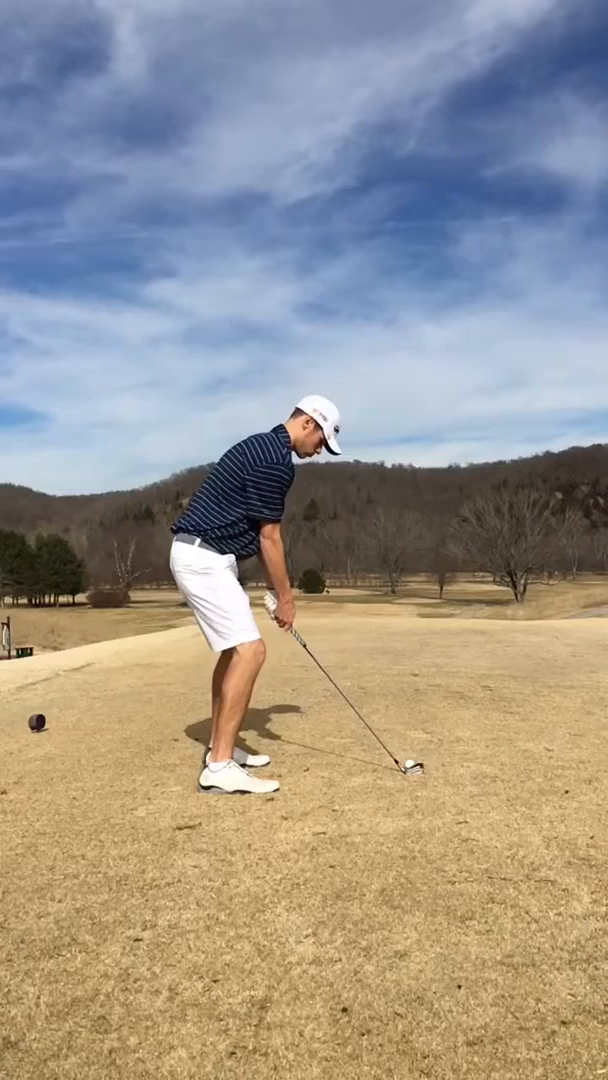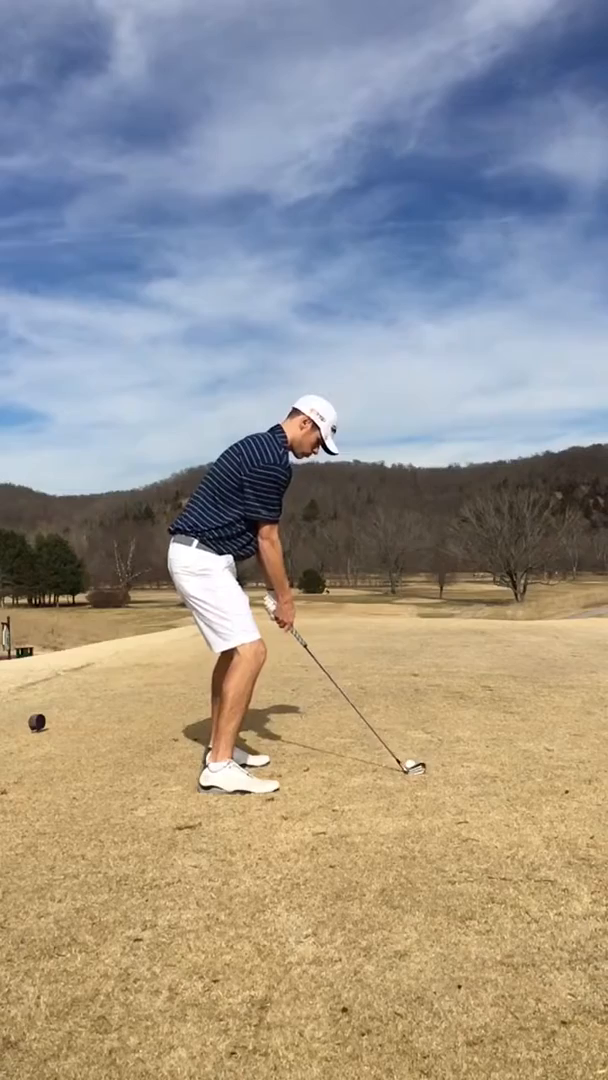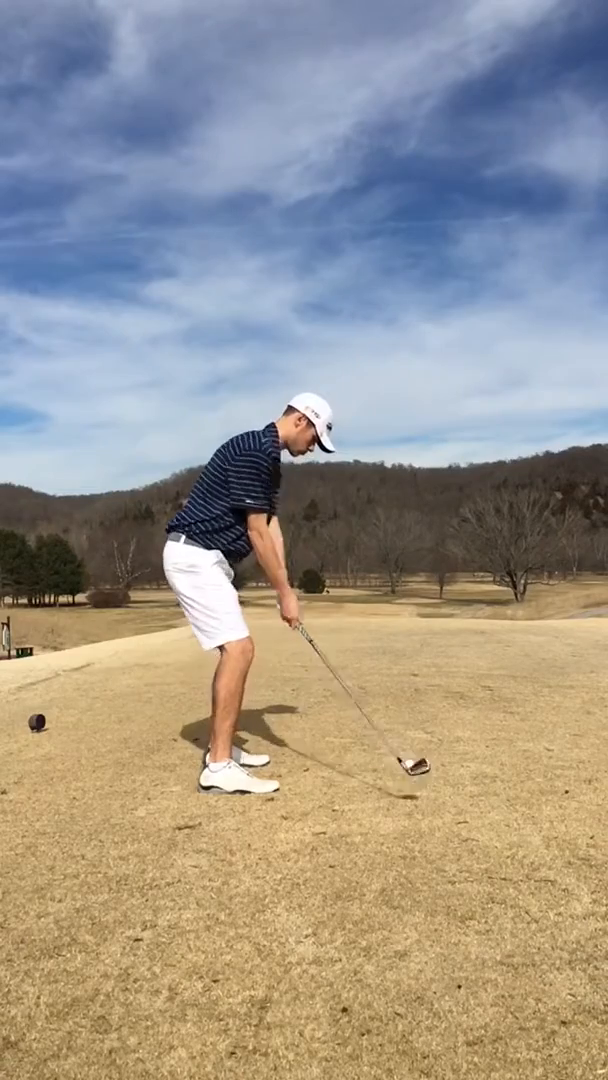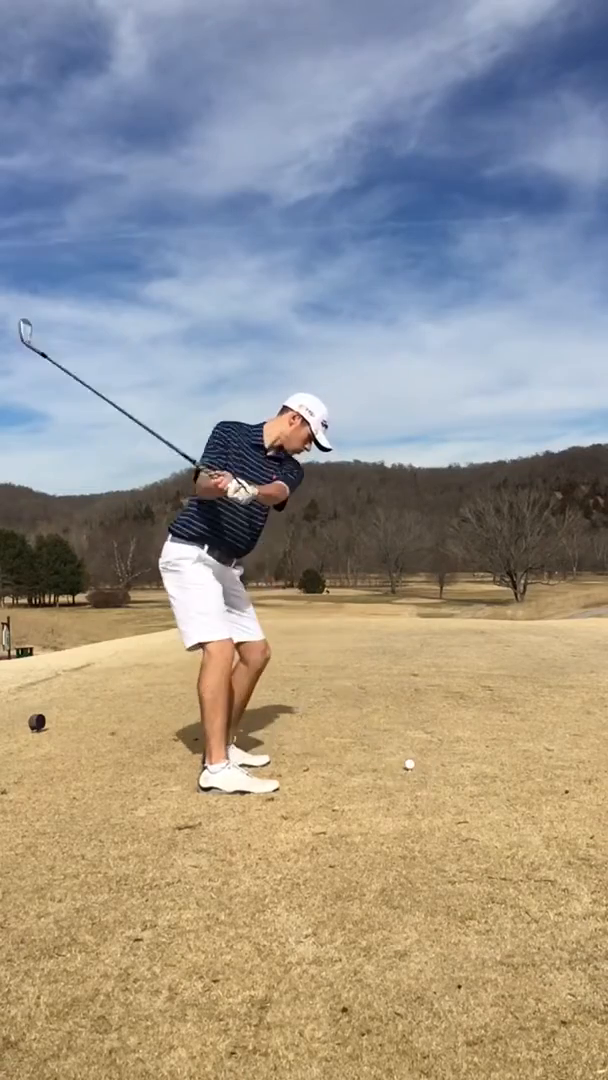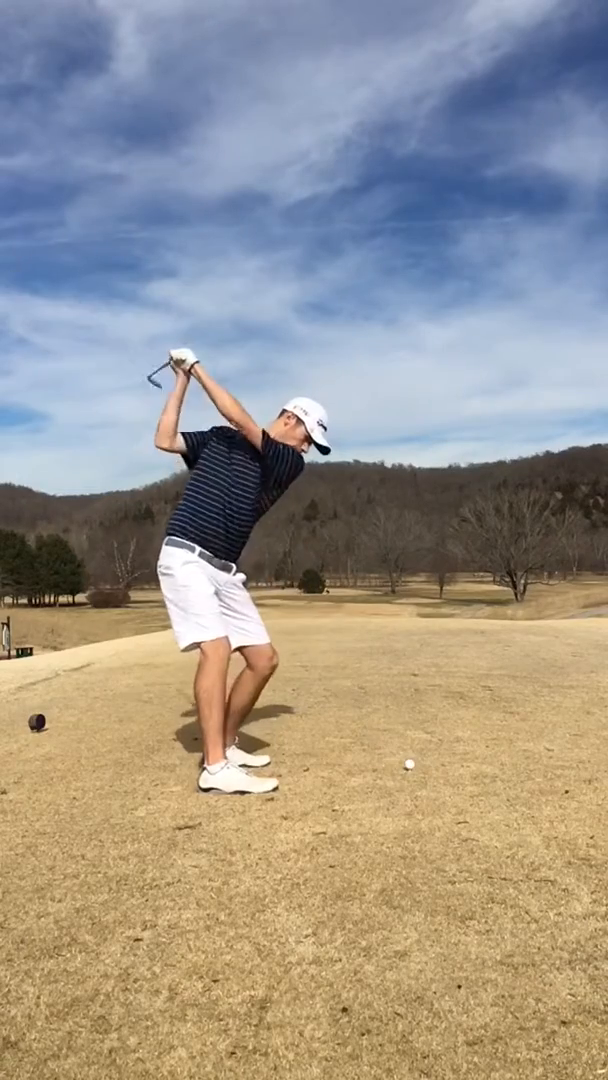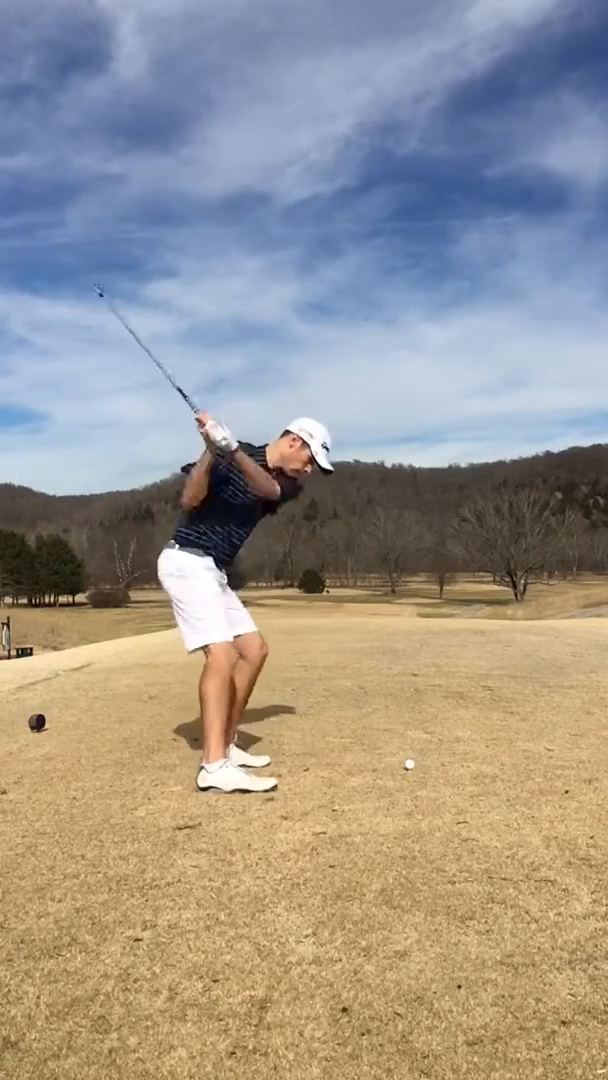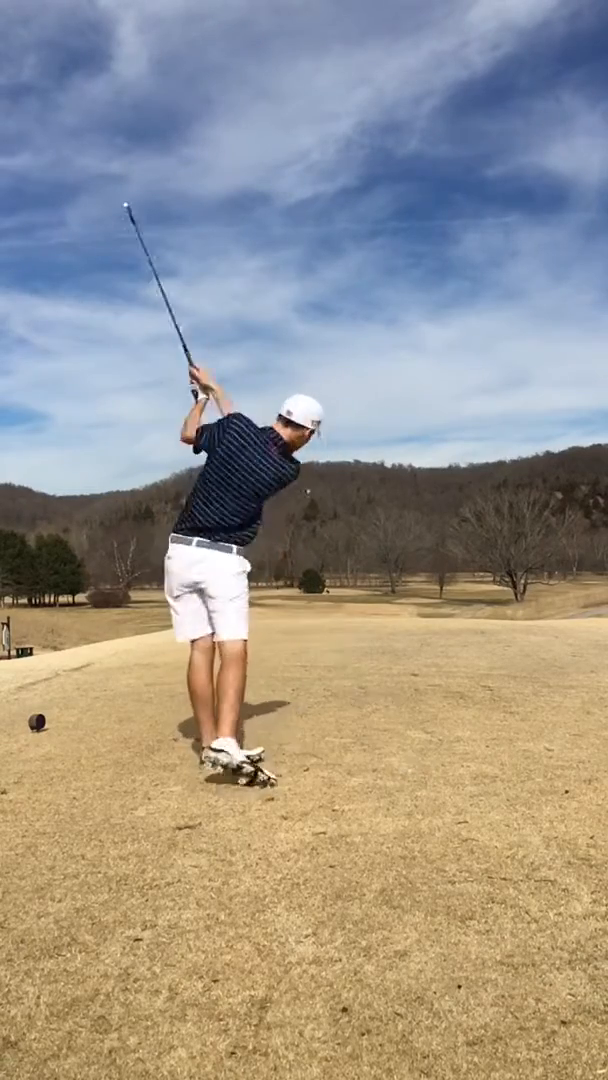
dt=0.3s
person 1, frame 1
left shoulder: (264, 448)
right shoulder: (275, 459)
left elbow: (260, 533)
right elbow: (270, 538)
left wrist: (275, 590)
right wrist: (285, 598)
left hip: (203, 556)
right hip: (203, 558)
left knee: (235, 649)
right knee: (250, 651)
left ankle: (220, 747)
right ankle: (219, 767)
person 1, frame 2
left shoulder: (261, 448)
right shoulder: (272, 460)
left elbow: (259, 534)
right elbow: (268, 539)
left wrist: (274, 591)
right wrist: (285, 598)
left hip: (201, 556)
right hip: (202, 559)
left knee: (235, 650)
right knee: (250, 652)
left ankle: (220, 747)
right ankle: (219, 767)
person 1, frame 3
left shoulder: (270, 461)
right shoulder: (251, 448)
left elbow: (271, 530)
right elbow: (256, 531)
left wrist: (286, 590)
right wrist: (284, 594)
left hip: (211, 560)
right hip: (194, 556)
left knee: (238, 649)
right knee: (236, 649)
left ankle: (221, 747)
right ankle: (219, 767)
person 1, frame 4
left shoulder: (290, 469)
right shoulder: (229, 433)
left elbow: (277, 494)
right elbow: (201, 485)
left wrist: (248, 490)
right wrist: (219, 485)
left hip: (225, 565)
right hip: (190, 556)
left knee: (256, 653)
right knee: (219, 650)
left ankle: (224, 746)
right ankle: (216, 767)
person 1, frame 5
left shoulder: (289, 464)
right shoulder: (216, 439)
left elbow: (240, 419)
right elbow: (163, 441)
left wrist: (197, 369)
right wrist: (182, 379)
left hip: (225, 571)
right hip: (185, 559)
left knee: (264, 659)
right knee: (215, 650)
left ankle: (226, 744)
right ankle: (216, 767)
person 1, frame 6
left shoulder: (283, 486)
right shoulder: (221, 461)
left elbow: (264, 486)
right elbow: (189, 500)
left wrist: (232, 448)
right wrist: (211, 449)
left hip: (213, 573)
right hip: (188, 565)
left knee: (254, 650)
right knee: (222, 654)
left ankle: (224, 745)
right ankle: (215, 768)
person 1, frame 7
left shoulder: (235, 435)
right shoulder: (288, 469)
left elbow: (188, 433)
left wrist: (203, 391)
left hip: (182, 551)
right hip: (226, 560)
left knee: (201, 651)
right knee: (233, 651)
left ankle: (210, 743)
right ankle: (225, 743)
